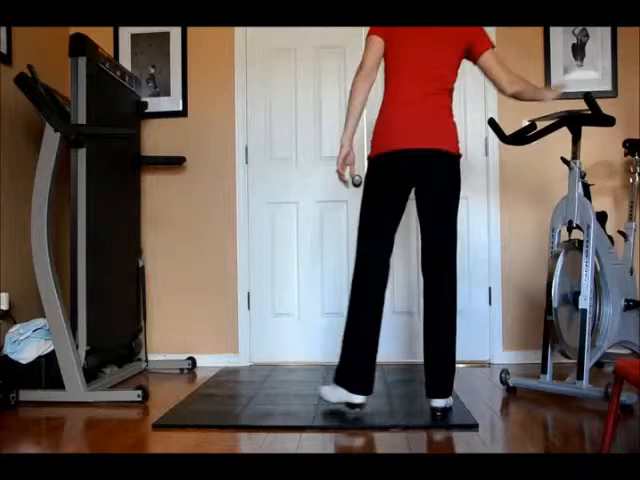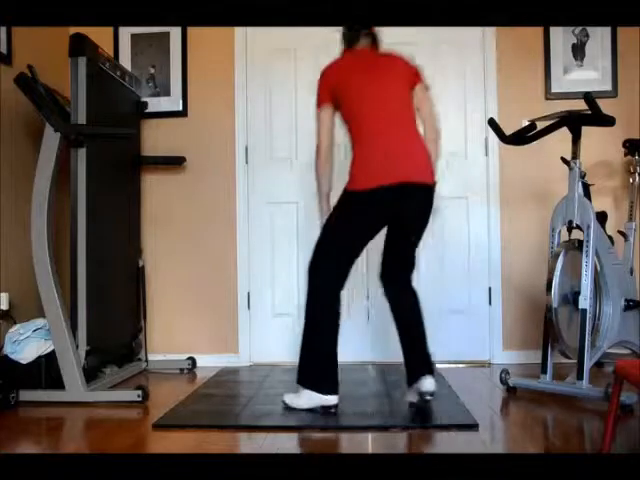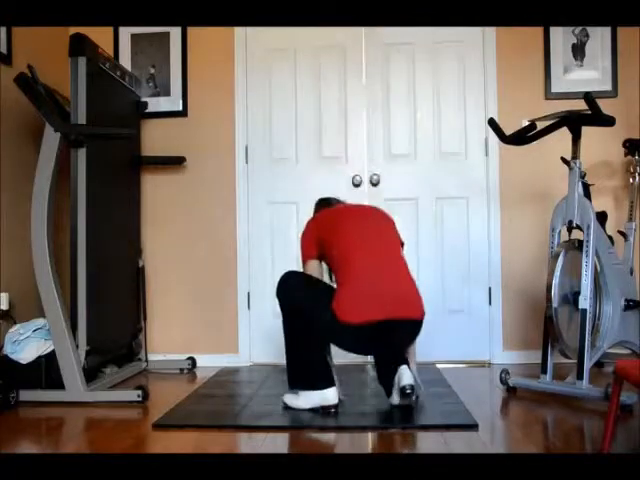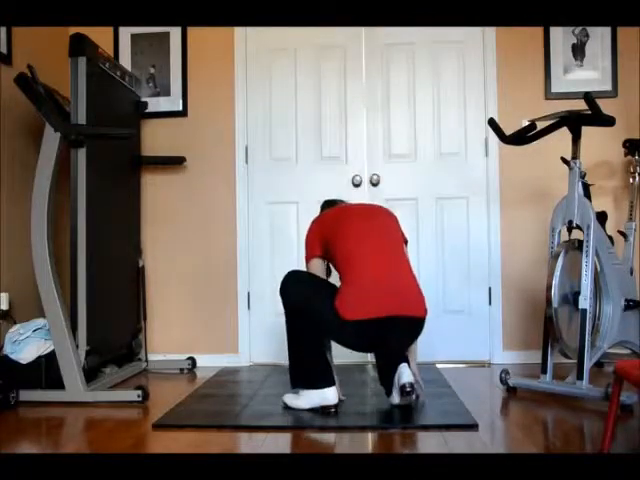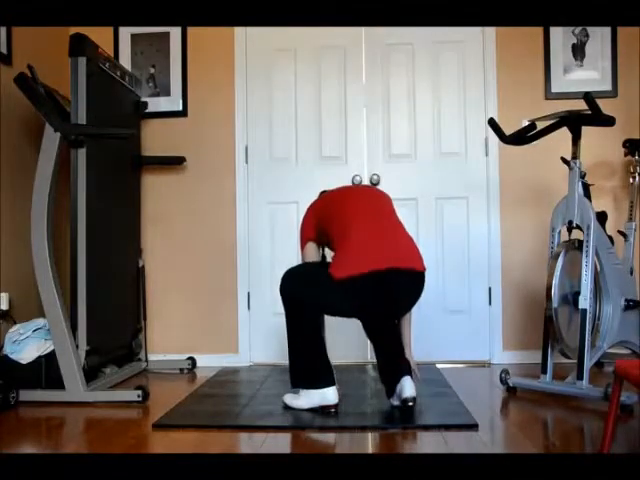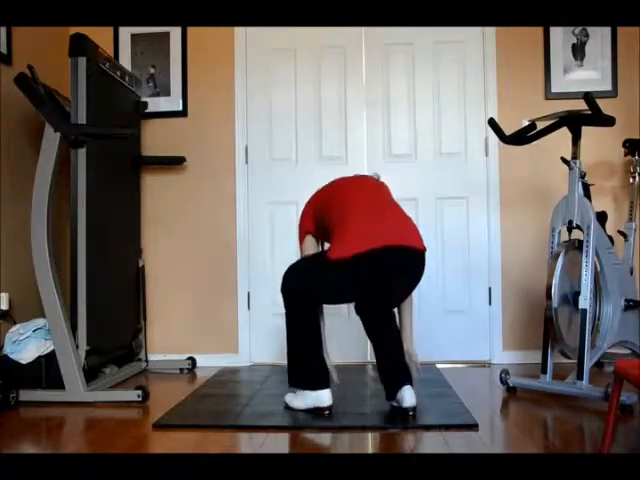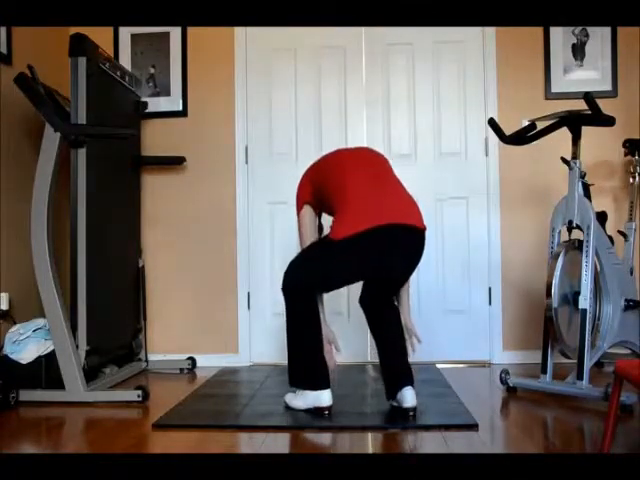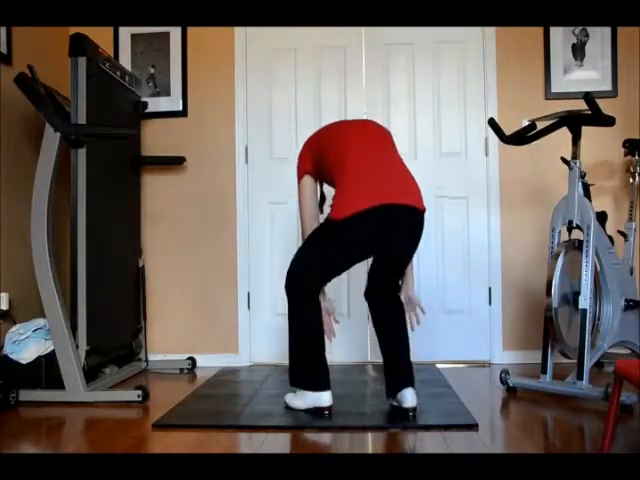
dt=0.5s
person 1, frame 1
left shoulder: (388, 27)
right shoulder: (467, 30)
left elbow: (365, 74)
right elbow: (510, 85)
left wrist: (347, 139)
right wrist: (546, 93)
left hip: (392, 148)
right hip: (441, 150)
left knee: (371, 263)
right knee: (440, 269)
left ankle: (353, 383)
right ankle: (440, 390)
person 1, frame 2
left shoulder: (334, 71)
right shoulder: (402, 64)
left elbow: (324, 148)
right elbow: (430, 125)
left wrist: (326, 211)
right wrist: (427, 178)
left hip: (371, 182)
right hip: (418, 182)
left knee: (325, 271)
right knee: (397, 276)
left ankle: (319, 386)
right ankle: (421, 374)
person 1, frame 3
left shoulder: (316, 225)
right shoulder: (381, 215)
left elbow: (316, 294)
right wrist: (407, 358)
left hip: (357, 325)
right hip: (409, 324)
left knee: (290, 288)
left ankle: (319, 389)
right ankle: (399, 372)
person 1, frame 4
left shoulder: (320, 224)
right shoulder: (386, 214)
left elbow: (317, 292)
left wrist: (327, 368)
right wrist: (409, 358)
left hip: (359, 323)
right hip: (411, 323)
left knee: (293, 286)
left ankle: (319, 388)
right ankle: (398, 370)
person 1, frame 5
left shoulder: (316, 210)
right shoulder: (378, 196)
left elbow: (313, 283)
left wrist: (318, 356)
right wrist: (406, 346)
left hip: (359, 277)
right hip: (413, 277)
left knee: (293, 285)
right knee: (377, 308)
left ankle: (319, 388)
right ankle: (400, 381)
person 1, frame 6
left shoulder: (314, 206)
right shoulder: (376, 186)
left elbow: (313, 279)
left wrist: (320, 351)
right wrist: (406, 338)
left hip: (358, 258)
right hip: (412, 256)
left knee: (294, 286)
right knee: (376, 307)
left ankle: (314, 389)
right ankle: (401, 388)
person 1, frame 7
left shoulder: (312, 178)
right shoulder: (375, 159)
left elbow: (312, 255)
left wrist: (322, 325)
right wrist: (404, 313)
left hip: (360, 234)
right hip: (413, 233)
left knee: (296, 284)
right knee: (379, 300)
left ankle: (315, 390)
right ankle: (403, 389)
person 1, frame 8
left shoulder: (313, 147)
right shoulder: (378, 131)
left elbow: (311, 227)
left wrist: (320, 294)
right wrist: (407, 285)
left hip: (359, 213)
right hip: (411, 211)
left knee: (300, 283)
right knee: (384, 292)
left ankle: (315, 390)
right ankle: (403, 389)
